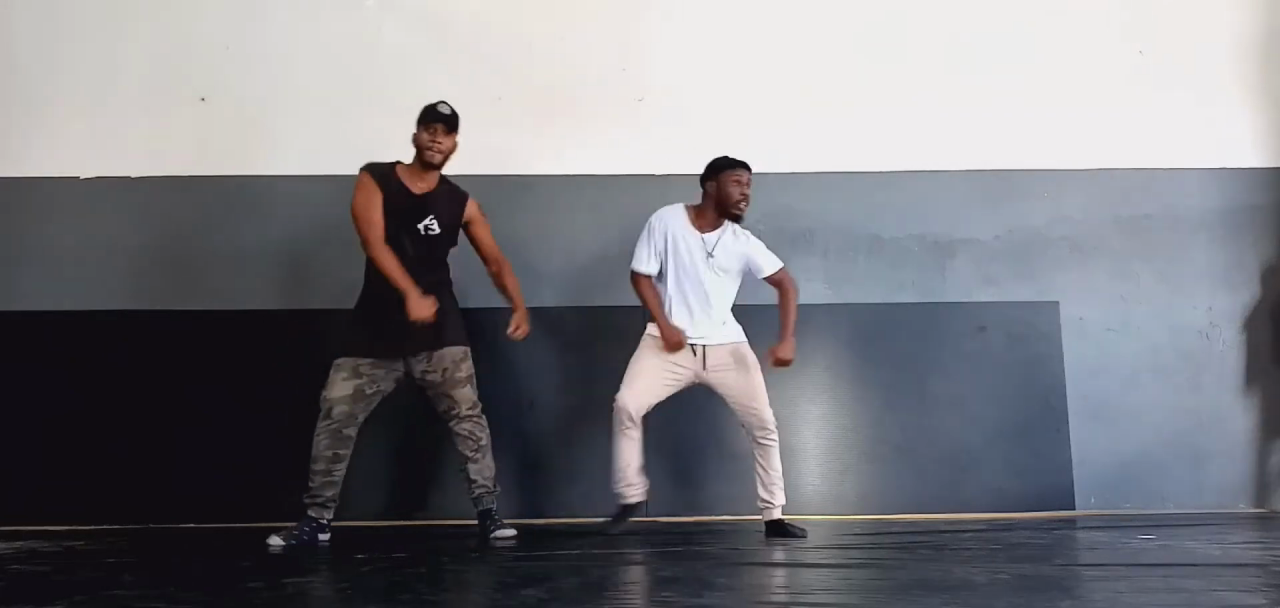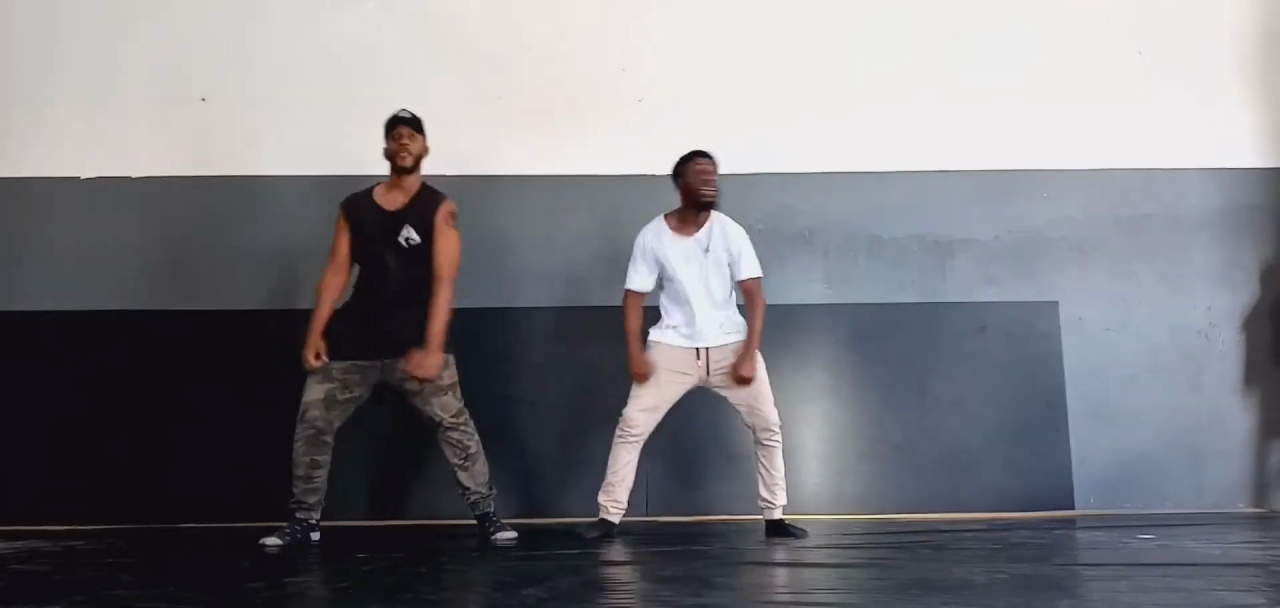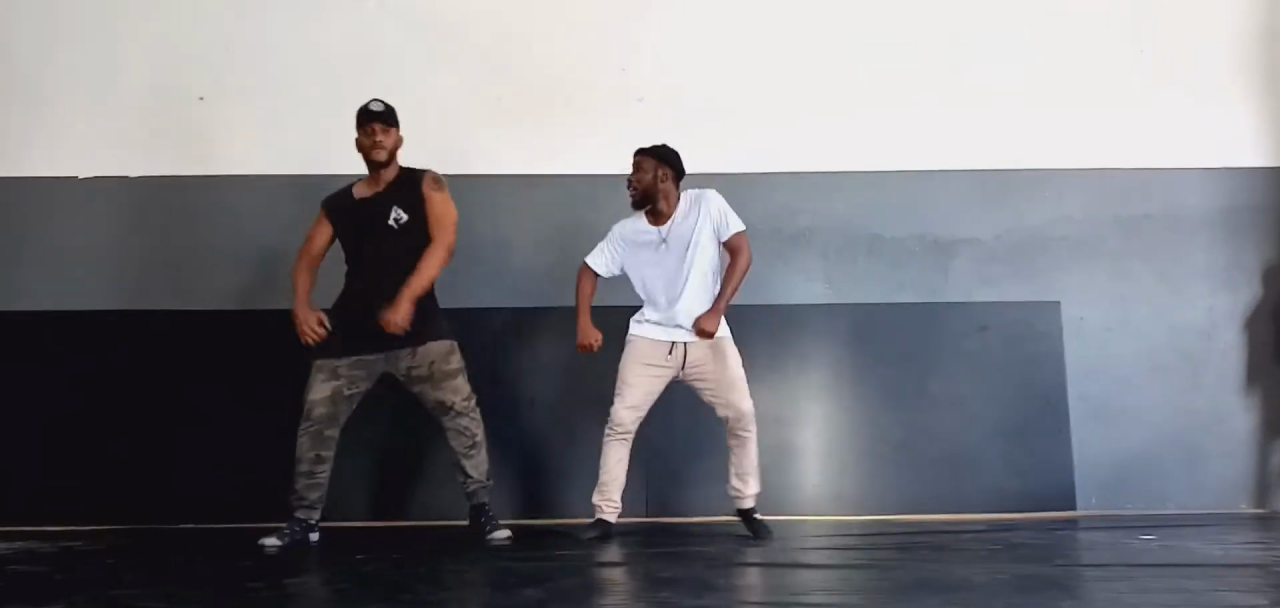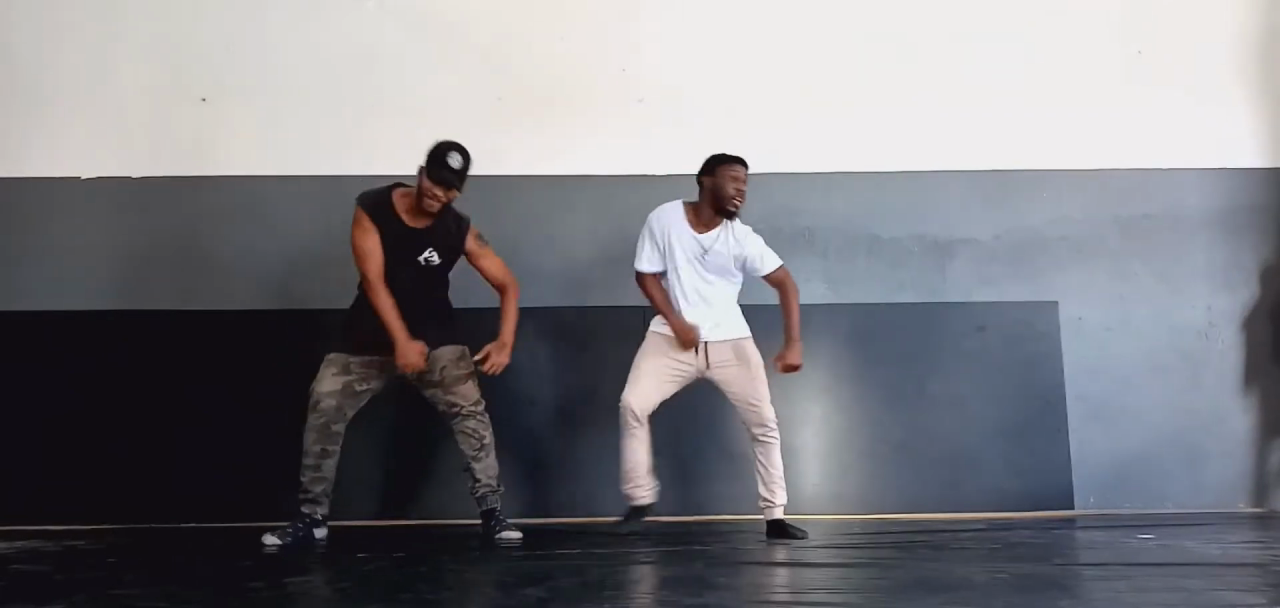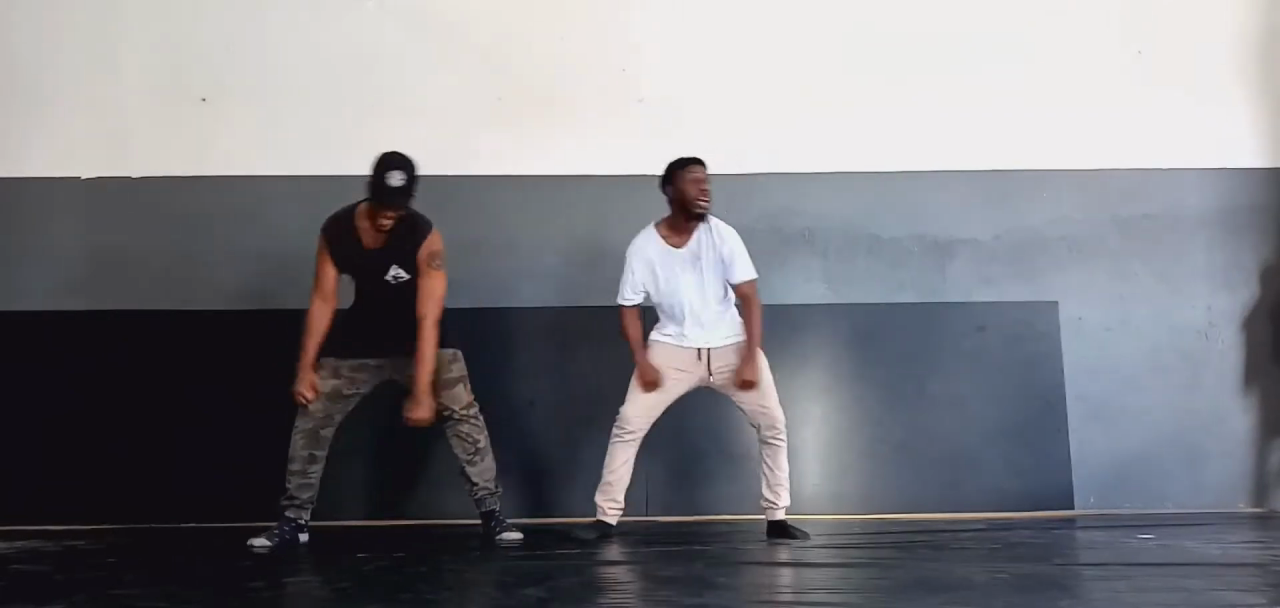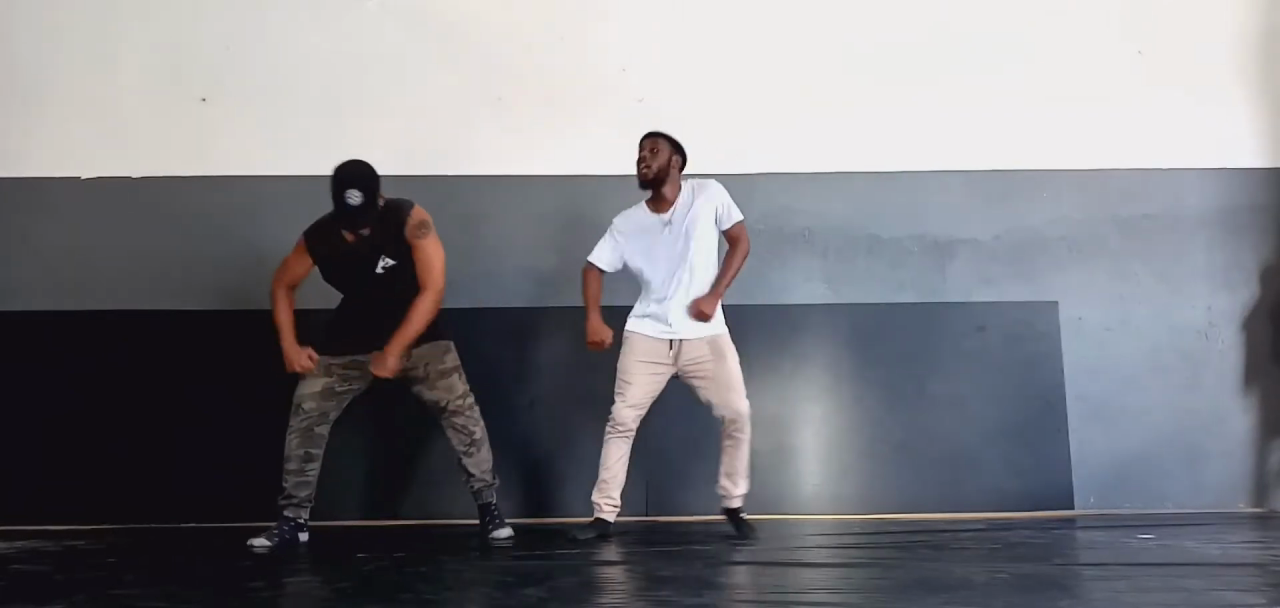
dt=0.4s
person 1, frame 1
left shoulder: (460, 202)
right shoulder: (373, 179)
left elbow: (494, 259)
right elbow: (374, 243)
left wrist: (518, 305)
right wrist: (411, 294)
left hip: (438, 328)
right hip: (375, 327)
left knee: (467, 415)
right knee: (336, 418)
left ankle: (488, 511)
right ankle: (316, 520)
person 1, frame 2
left shoulder: (440, 208)
right shoulder: (354, 207)
left elbow: (443, 282)
right elbow: (337, 271)
left wrist: (434, 347)
right wrist: (314, 332)
left hip: (414, 336)
right hip: (355, 335)
left knee: (454, 421)
right knee: (312, 422)
left ankle: (486, 513)
right ankle: (304, 521)
person 1, frame 3
left shoulder: (424, 185)
right shoulder: (338, 205)
left elbow: (443, 241)
right elbow: (308, 258)
left wrist: (406, 300)
right wrist: (301, 307)
left hip: (417, 327)
right hip: (353, 332)
left knee: (460, 408)
right knee: (317, 417)
left ankle: (480, 509)
right ankle: (304, 520)
person 1, frame 4
left shoulder: (460, 230)
right shoulder: (371, 209)
left elbow: (508, 284)
right elbow: (373, 280)
left wrist: (505, 341)
right wrist: (400, 342)
left hip: (434, 335)
right hip: (369, 336)
left knee: (471, 413)
right knee: (323, 412)
left ankle: (492, 513)
right ankle: (311, 517)
person 1, frame 5
left shoulder: (425, 238)
right shoulder: (337, 230)
left elbow: (428, 320)
right elbow: (323, 299)
left wrist: (423, 395)
right wrist: (306, 367)
left hip: (419, 341)
right hip: (359, 341)
left knee: (465, 416)
right knee: (311, 417)
left ankle: (491, 513)
right ankle: (294, 521)
person 1, frame 6
left shoulder: (411, 219)
right shoulder: (320, 236)
left elbow: (432, 290)
right elbow: (282, 285)
left wrist: (395, 351)
right wrist: (288, 344)
left hip: (416, 334)
right hip: (350, 338)
left knee: (460, 407)
right knee: (308, 412)
left ankle: (489, 508)
right ankle: (293, 520)
person 2, frame 1
left shoulder: (742, 243)
right shoulder: (666, 221)
left elbow: (785, 283)
right elbow: (641, 275)
left wrist: (786, 338)
right wrist: (662, 322)
left hip: (724, 344)
right hip: (669, 343)
left knee: (763, 424)
right knee: (626, 405)
left ankle: (773, 515)
right ankle: (630, 499)
person 2, frame 2
left shoulder: (731, 232)
right shoulder: (652, 236)
left elbow: (754, 295)
right elbow: (634, 296)
left wrist: (750, 355)
right wrist: (635, 353)
left hip: (729, 346)
right hip: (672, 347)
left knee: (768, 424)
right knee: (631, 425)
left ankle: (774, 515)
right ankle: (609, 515)
person 2, frame 3
left shoulder: (707, 204)
right shoulder: (625, 231)
left elbow: (741, 253)
right elbow: (589, 270)
left wrist: (716, 310)
right wrist: (584, 323)
left hip: (702, 336)
right hip: (649, 339)
left knee: (742, 415)
right knee: (620, 423)
left ankle: (745, 504)
right ankle: (604, 516)
person 2, frame 4
left shoulder: (742, 238)
right shoulder: (664, 218)
left elbow: (785, 284)
right elbow: (647, 274)
left wrist: (793, 343)
right wrist: (673, 319)
left hip: (728, 340)
right hip: (671, 339)
left knee: (763, 422)
right knee: (633, 405)
left ankle: (774, 516)
right ankle: (639, 499)
person 2, frame 5
left shoulder: (722, 236)
right shoulder: (642, 247)
left elbow: (748, 298)
right elbow: (629, 308)
left wrist: (750, 358)
right wrist: (642, 362)
left hip: (729, 345)
right hip: (672, 347)
left knee: (773, 423)
right knee: (628, 423)
left ankle: (776, 517)
right ankle: (606, 516)
person 2, frame 6
left shoulder: (708, 194)
right shoulder: (627, 222)
left elbow: (740, 242)
right elbow: (594, 267)
left wrist: (714, 294)
right wrist: (593, 318)
left hip: (701, 333)
right hip: (647, 335)
left knee: (737, 414)
right knee: (623, 421)
left ankle: (733, 503)
right ankle: (602, 515)
